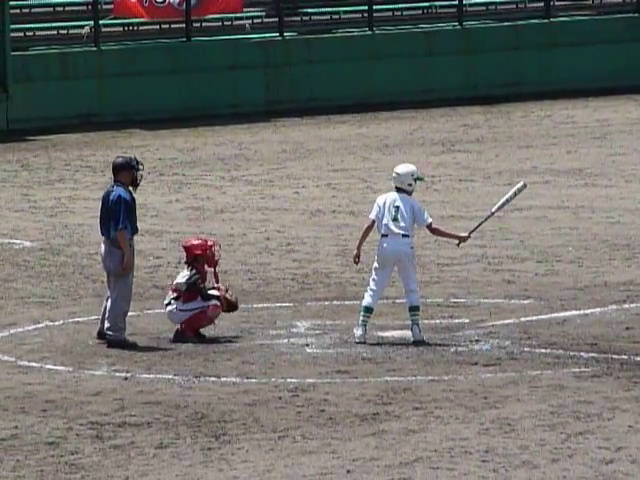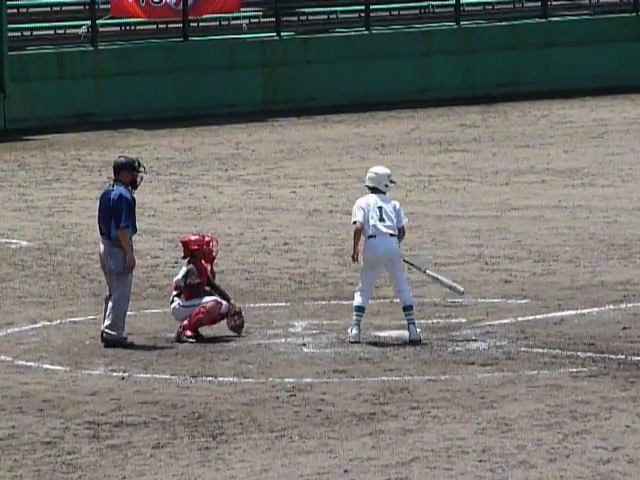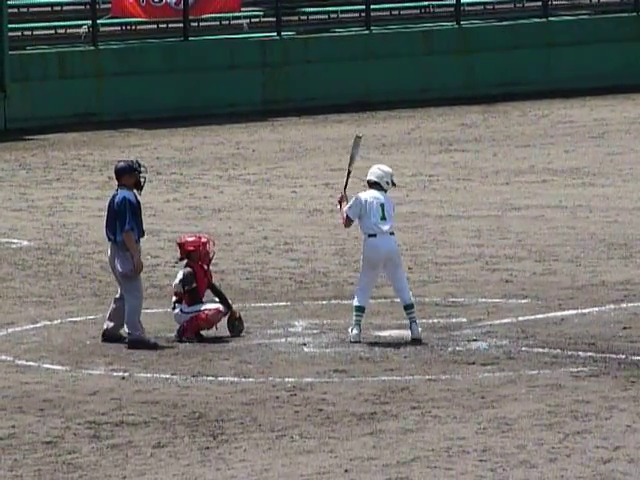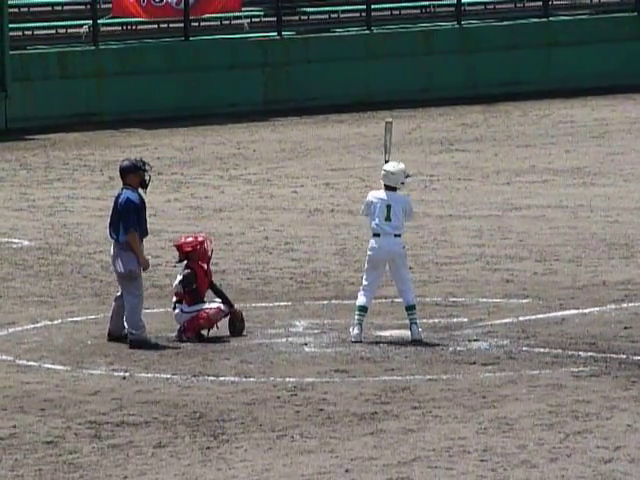
dt=0.5s
person 1, frame 1
left shoulder: (110, 192)
right shoulder: (122, 195)
right elbow: (120, 228)
right wrist: (128, 254)
left hip: (108, 246)
right hip: (118, 248)
left knee: (114, 292)
right knee: (121, 294)
left ankle: (105, 329)
right ankle: (115, 335)
person 1, frame 2
left shoulder: (107, 192)
right shoulder: (123, 195)
right elbow: (122, 227)
right wrist: (129, 254)
left hip: (106, 245)
right hip: (117, 248)
left knee: (113, 292)
right knee: (121, 294)
left ankle: (109, 331)
right ankle: (113, 335)
person 1, frame 3
left shoulder: (116, 197)
right shoulder: (127, 198)
right elbow: (127, 230)
right wrist: (136, 256)
left hip: (117, 250)
right hip: (125, 251)
left knee: (124, 293)
right knee: (134, 294)
left ankle: (111, 330)
right ankle: (135, 336)
person 1, frame 4
left shoulder: (123, 196)
right shoulder: (131, 198)
right elbow: (131, 231)
right wrist: (141, 256)
left hip: (120, 249)
right hip: (128, 251)
left knee: (125, 293)
right knee: (134, 294)
left ankle: (116, 331)
right ankle: (136, 336)
person 2, frame 1
left shoulder: (382, 199)
right shoulder: (413, 204)
left elbow: (370, 225)
right elbow: (432, 229)
left wrist: (358, 248)
right wrist: (458, 237)
left hip: (385, 246)
right hip: (405, 247)
left knee: (374, 289)
right knee: (412, 289)
left ankle: (361, 330)
right ankle: (415, 329)
person 2, frame 2
left shoulder: (362, 202)
right shoulder: (393, 203)
left elbow: (358, 228)
right elbow: (402, 230)
left wrist: (355, 250)
left hip: (372, 246)
right hip: (392, 245)
left knee: (363, 289)
right knee: (402, 288)
left ankle: (355, 330)
right ankle: (412, 329)
person 2, frame 3
left shoulder: (361, 197)
right shoulder: (388, 200)
left elbow: (347, 223)
left wrist: (343, 204)
left hip: (372, 244)
right hip: (391, 244)
left knee: (362, 289)
right knee: (402, 287)
left ankle: (355, 330)
right ankle: (414, 328)
person 2, frame 4
left shoulder: (373, 196)
right shoulder: (405, 201)
left elbow: (365, 212)
left hip: (376, 244)
right hip: (396, 245)
left knee: (367, 288)
right knee: (405, 288)
left ankle: (357, 329)
right ankle: (414, 329)
person 3, frame 1
left shoulder: (197, 268)
right shoulder: (195, 272)
left elbow: (200, 292)
right elbow: (204, 296)
left wrist: (216, 288)
right wrist: (219, 293)
left hip: (183, 306)
right hip: (176, 311)
left knee: (218, 299)
right knee: (214, 306)
left ankle: (191, 330)
right ankle: (183, 331)
person 3, frame 2
left shoulder: (201, 266)
right shoulder: (191, 267)
left elbow: (213, 286)
right elbow: (200, 292)
left wrist: (231, 302)
right wrist: (215, 296)
left hip: (189, 305)
right hip: (180, 307)
left knee: (225, 307)
right knee: (214, 303)
left ankle: (191, 328)
right ankle: (185, 329)
person 3, frame 3
left shoulder: (201, 268)
right shoulder: (188, 271)
left elbow: (215, 289)
right elbow: (194, 298)
left wrist: (231, 309)
right wrist: (208, 316)
left hip: (194, 307)
right hip: (183, 312)
left knee: (225, 306)
right knee: (217, 310)
left ankle: (193, 328)
right ankle: (185, 330)
person 3, frame 4
left shoulder: (201, 268)
right shoulder: (188, 272)
left elbow: (215, 288)
right elbow: (195, 298)
left wrist: (233, 307)
right wrist: (209, 318)
left hip: (193, 307)
right hip: (183, 312)
left knee: (226, 307)
right knee: (217, 309)
left ankle: (194, 329)
right ankle: (186, 330)
